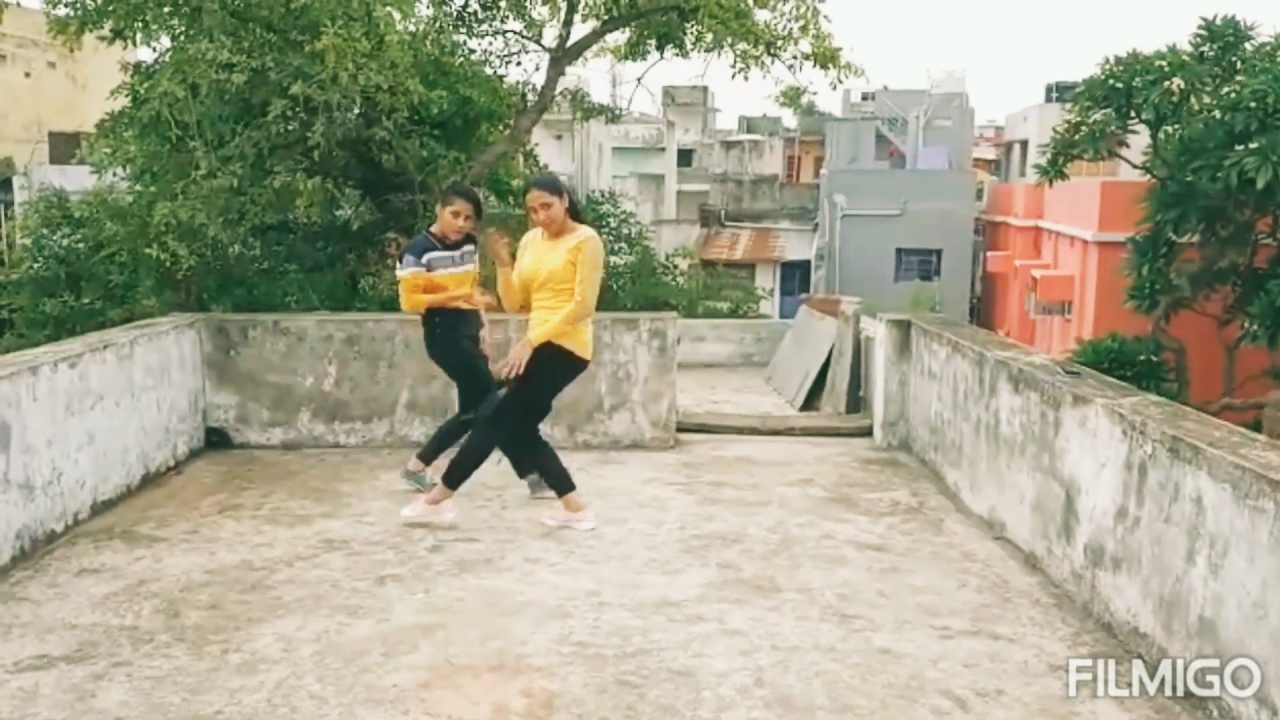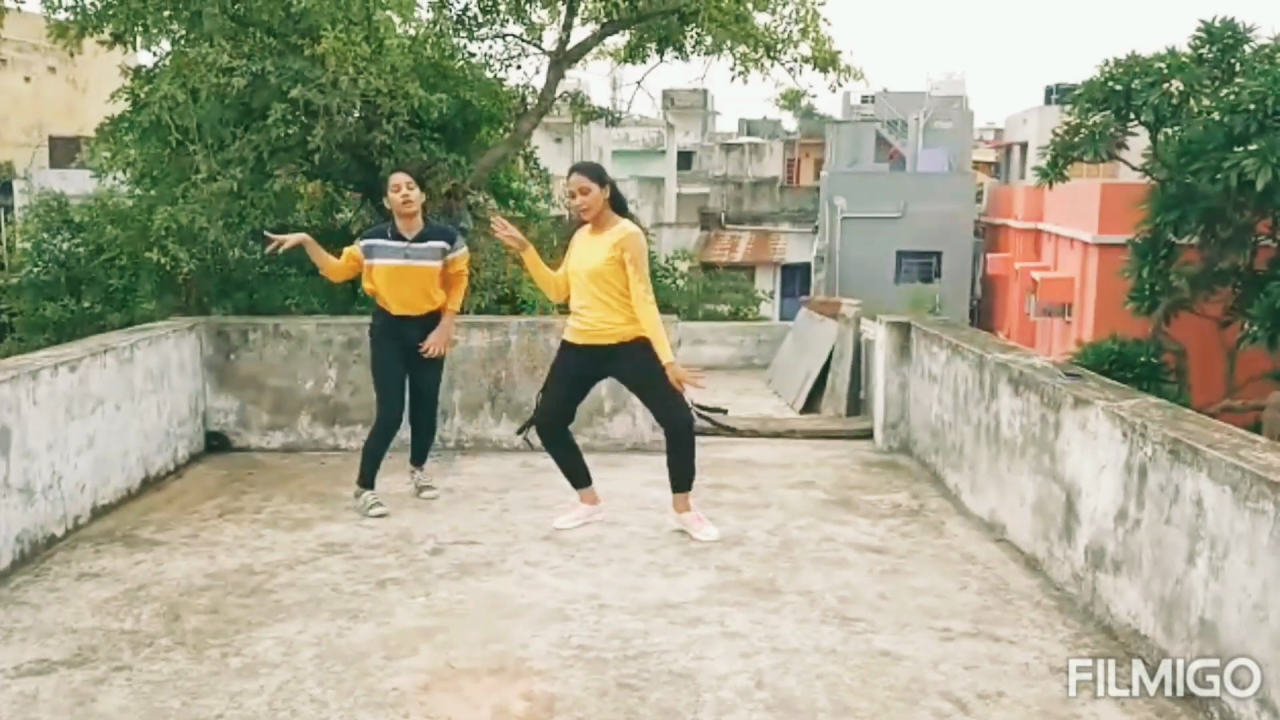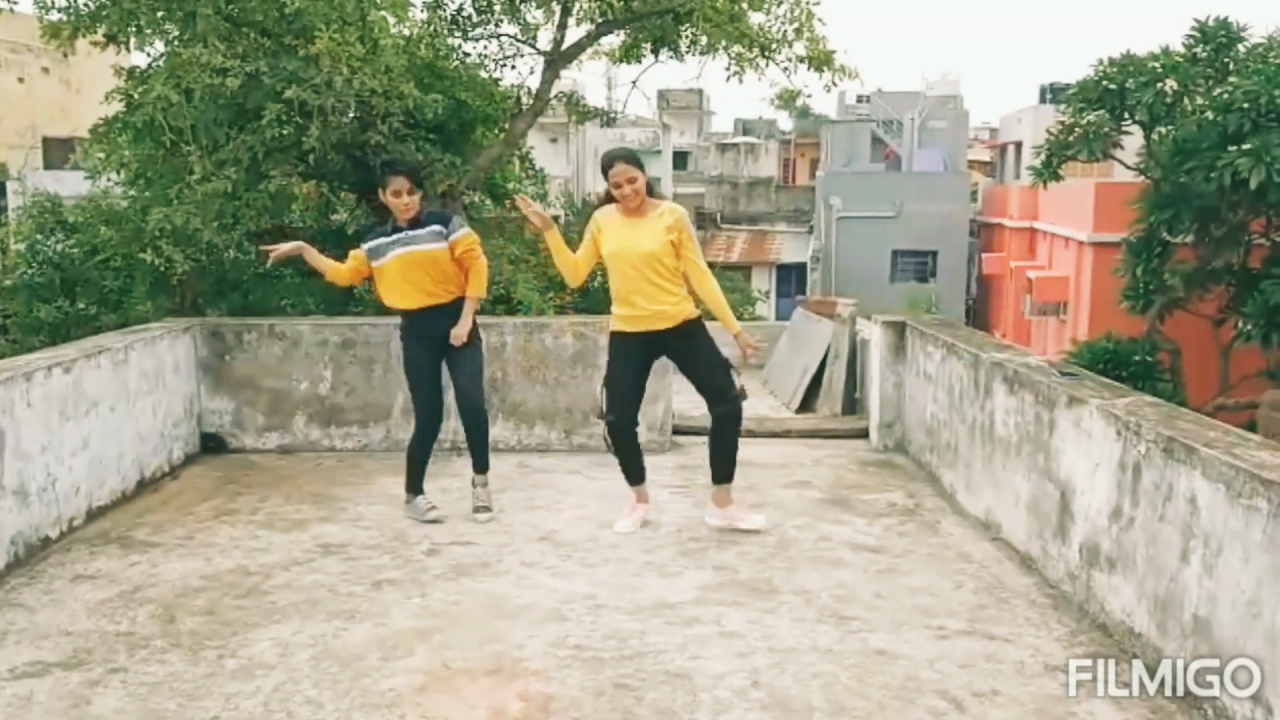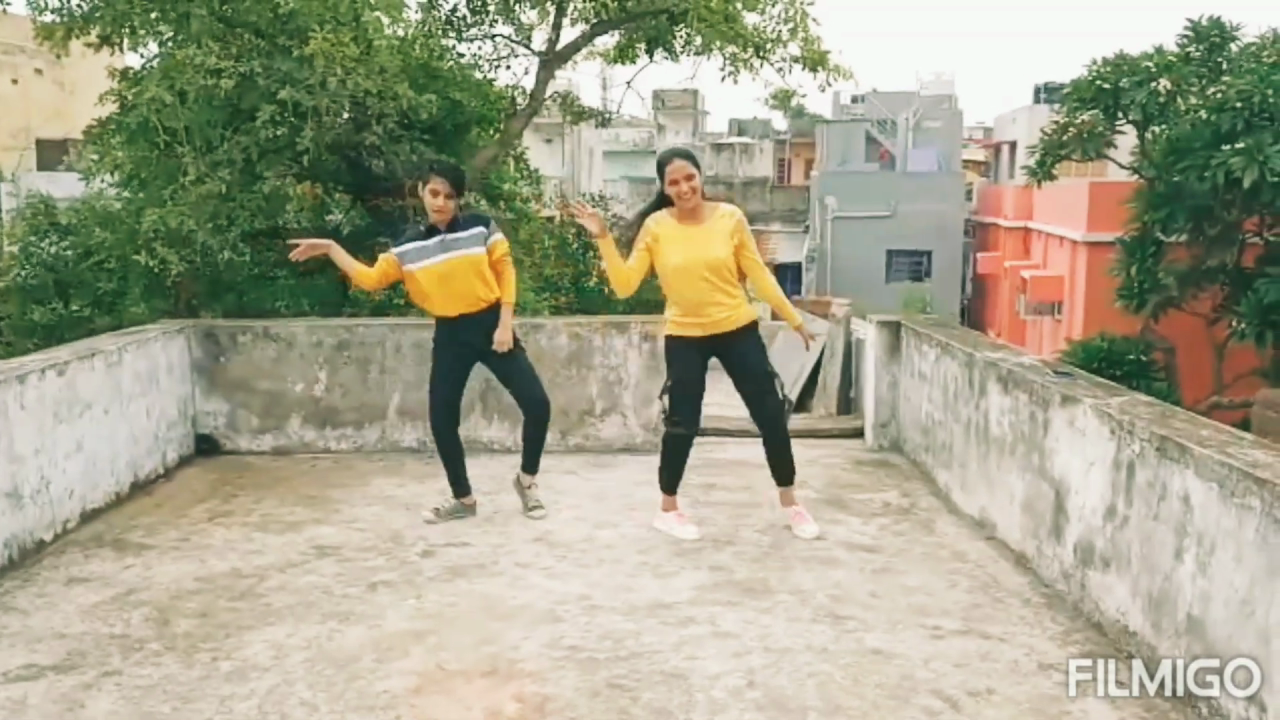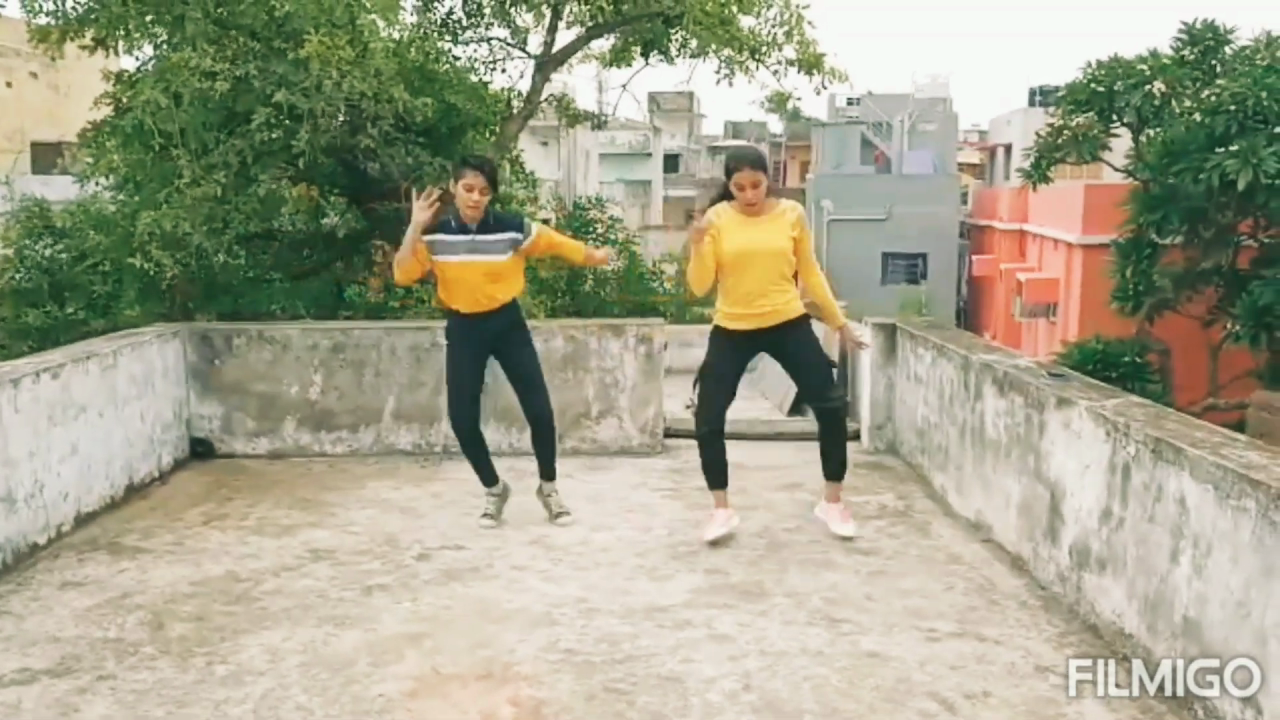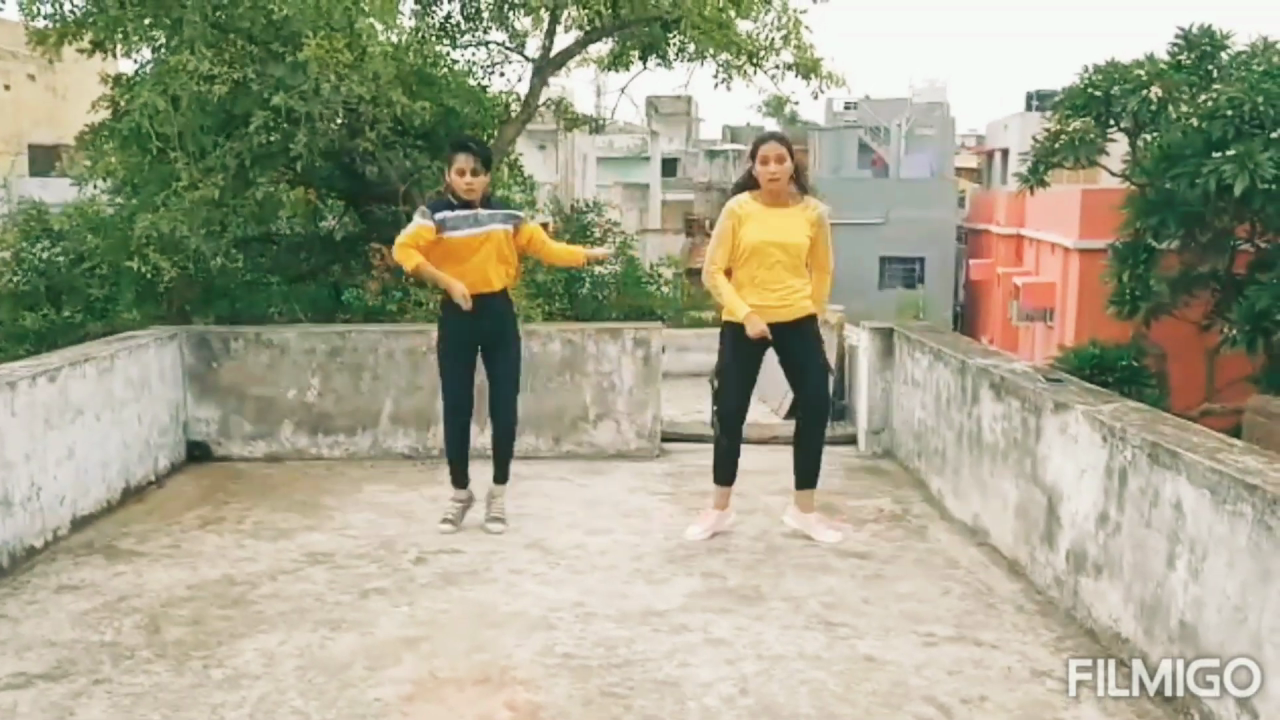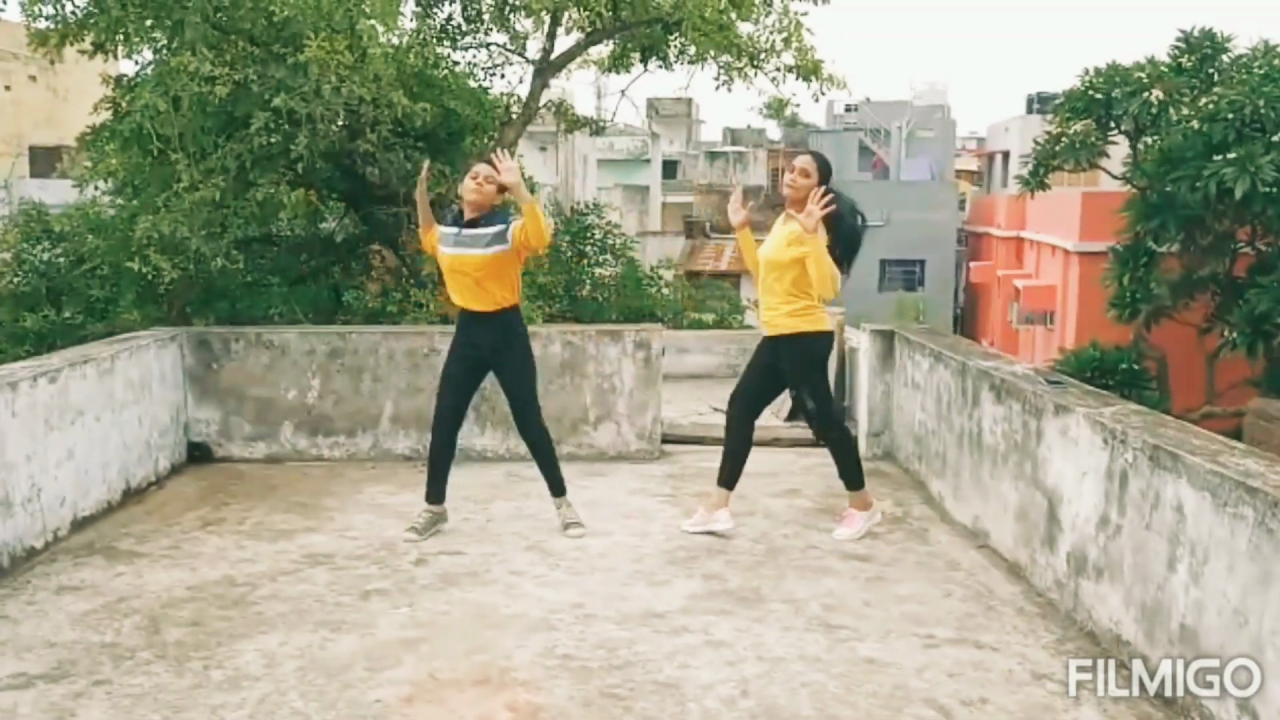
dt=0.5s
person 1, frame 1
left shoulder: (585, 240)
right shoulder: (531, 243)
left elbow: (582, 305)
right elbow: (514, 302)
left wrist: (529, 343)
right wrist: (503, 265)
left hip: (564, 347)
right hip: (541, 346)
left knee: (492, 419)
right knee: (518, 428)
left ankle: (441, 499)
right ankle: (574, 506)
person 1, frame 2
left shoulder: (627, 235)
right shoulder: (580, 237)
left elbow: (643, 298)
right elbow: (558, 292)
left wrist: (667, 359)
right wrist: (525, 249)
left hip: (627, 343)
right hip: (578, 345)
left knee: (678, 420)
right knee: (547, 422)
left ankle: (684, 509)
right ankle: (589, 501)
person 1, frame 3
left shoulder: (673, 216)
right shoulder: (602, 220)
left elbow: (699, 275)
right elbow: (575, 276)
left wrist: (735, 328)
right wrist: (549, 230)
left hip: (680, 325)
right hip: (629, 332)
left knee: (727, 404)
right knee: (619, 418)
left ankle: (722, 504)
right ankle: (641, 500)
person 1, frame 4
left shoulder: (730, 218)
right shoulder: (655, 227)
left elbow: (757, 274)
right elbow: (625, 286)
left wrist: (794, 320)
right wrist: (603, 237)
left hip: (738, 329)
right hip: (685, 336)
left knee: (771, 412)
right knee: (681, 423)
left ankle: (790, 504)
right ankle: (669, 510)
person 1, frame 5
left shoulder: (792, 214)
right shoulder: (716, 219)
left elbow: (810, 273)
right elbow: (699, 285)
left wrist: (839, 321)
right wrist: (697, 247)
left hip: (787, 323)
right hip: (732, 329)
left knee: (830, 404)
right knee: (709, 415)
left ankle: (832, 501)
right ankle: (721, 508)
person 1, frame 6
left shoulder: (813, 211)
right shoulder: (737, 209)
left elbow: (822, 269)
right elbow: (713, 272)
left wrist: (816, 310)
right wrist: (746, 314)
left hip: (798, 323)
right hip: (742, 324)
left knee: (814, 410)
right knee: (730, 414)
left ankle: (804, 509)
right ankle: (719, 509)
person 1, frame 7
left shoulder: (815, 226)
right shoulder: (785, 221)
left elbow: (827, 290)
right elbow: (762, 271)
left wrist: (813, 233)
right wrist: (741, 229)
left hip: (805, 337)
right hip: (777, 337)
left knee: (824, 421)
right knee: (739, 411)
left ankle: (861, 506)
right ankle: (717, 508)
person 2, frame 1
left shoulder: (467, 245)
right shoulder: (419, 250)
right elbow: (410, 300)
left wrist: (482, 325)
right wrist: (461, 295)
left hip: (467, 328)
right hip: (443, 332)
left knee: (475, 408)
right knee: (496, 401)
left ankle: (418, 465)
right ankle: (532, 478)
person 2, frame 2
left shoulder: (445, 237)
right shoulder: (374, 240)
left elbow: (458, 282)
right elbow: (338, 270)
left wrist: (445, 328)
right wrist: (306, 241)
left hip: (428, 331)
right hip: (388, 331)
left knee: (425, 411)
right knee: (390, 415)
left ankle: (418, 469)
right ankle: (364, 488)
person 2, frame 3
left shoulder: (444, 224)
right shoulder: (377, 243)
left elbow: (476, 265)
right elbow: (344, 274)
left wrist: (467, 319)
right wrist: (302, 249)
left hip: (455, 322)
right hip: (416, 331)
left knee: (472, 401)
right knee: (428, 416)
left ankle: (481, 481)
right ankle: (415, 495)
person 2, frame 4
left shoulder: (480, 227)
right shoulder: (408, 246)
left elbow: (504, 271)
right elbow: (372, 278)
left wrist: (506, 323)
right wrist: (329, 247)
left hip: (491, 327)
right hip: (451, 335)
left knee: (538, 405)
right knee: (442, 422)
left ankle: (527, 479)
right ankle: (462, 497)
person 2, frame 5
left shoulder: (511, 228)
right shoulder: (436, 233)
left elbow: (554, 242)
right elbow: (403, 276)
left wrist: (593, 256)
right wrist: (414, 229)
left hip: (507, 324)
right hip: (464, 331)
left knee: (539, 411)
right knee: (462, 419)
left ankle: (548, 486)
right ankle: (494, 488)
person 2, frame 6
left shoulder: (507, 214)
right shoulder: (437, 212)
left elbow: (545, 249)
right elbow: (405, 251)
left wrist: (592, 255)
right wrist: (446, 281)
left hip: (499, 314)
right hip: (457, 315)
left knee: (504, 408)
right knee: (457, 408)
left ankle: (498, 493)
right ankle: (460, 494)
person 2, frame 7
left shoulder: (505, 226)
right shoulder: (448, 224)
left elbow: (540, 237)
right elbow: (431, 243)
left wrist: (517, 187)
right wrist: (421, 197)
left hip: (505, 333)
right hip: (469, 332)
left knee: (529, 422)
right knee: (444, 423)
left ankle: (561, 502)
right ankle: (434, 507)
